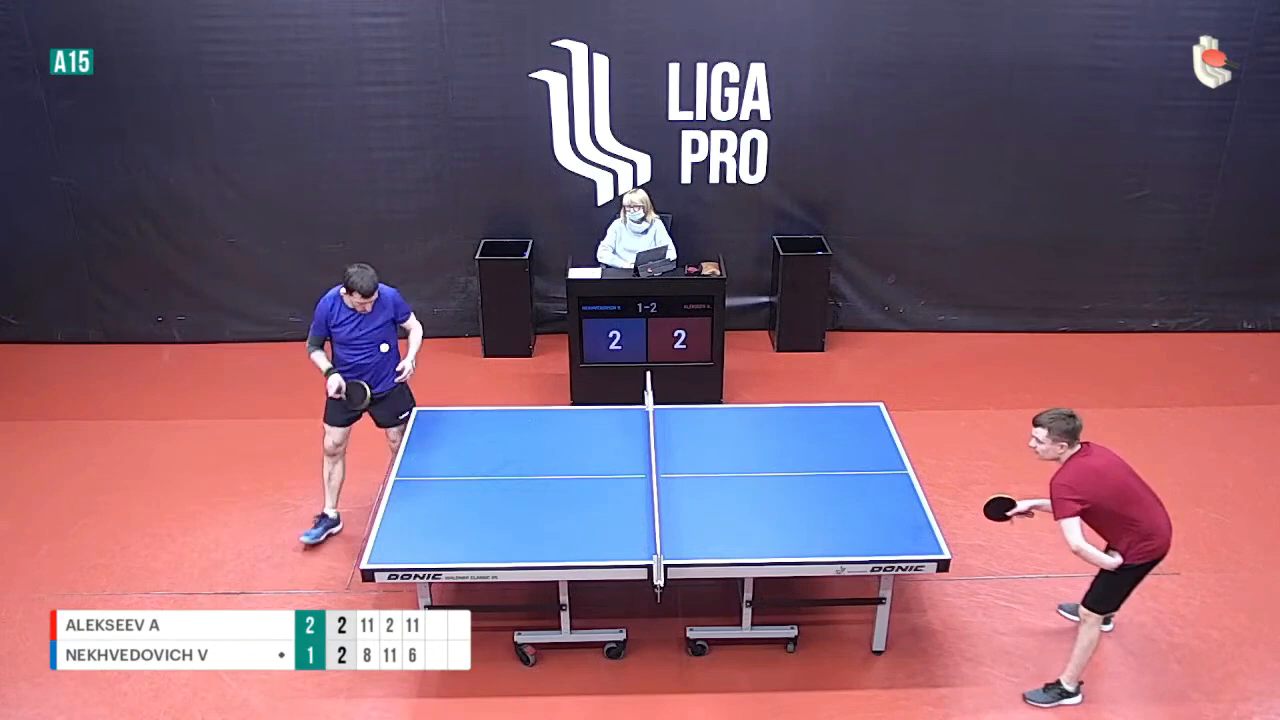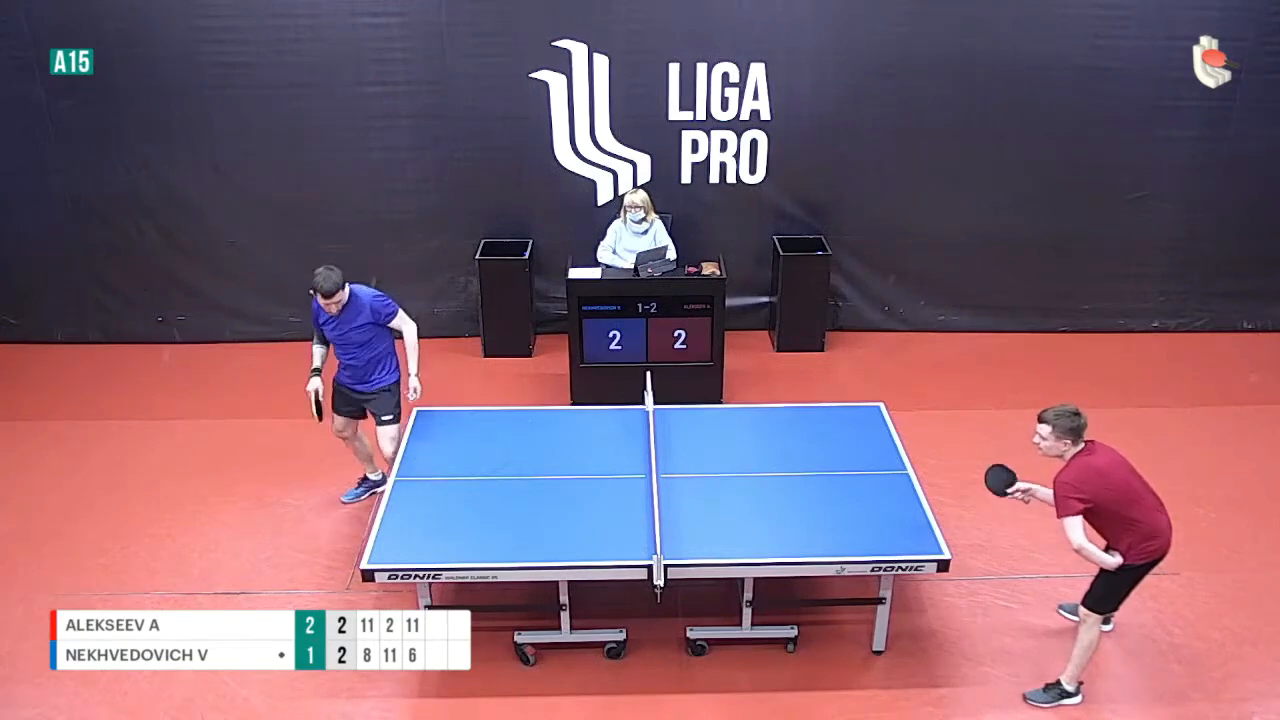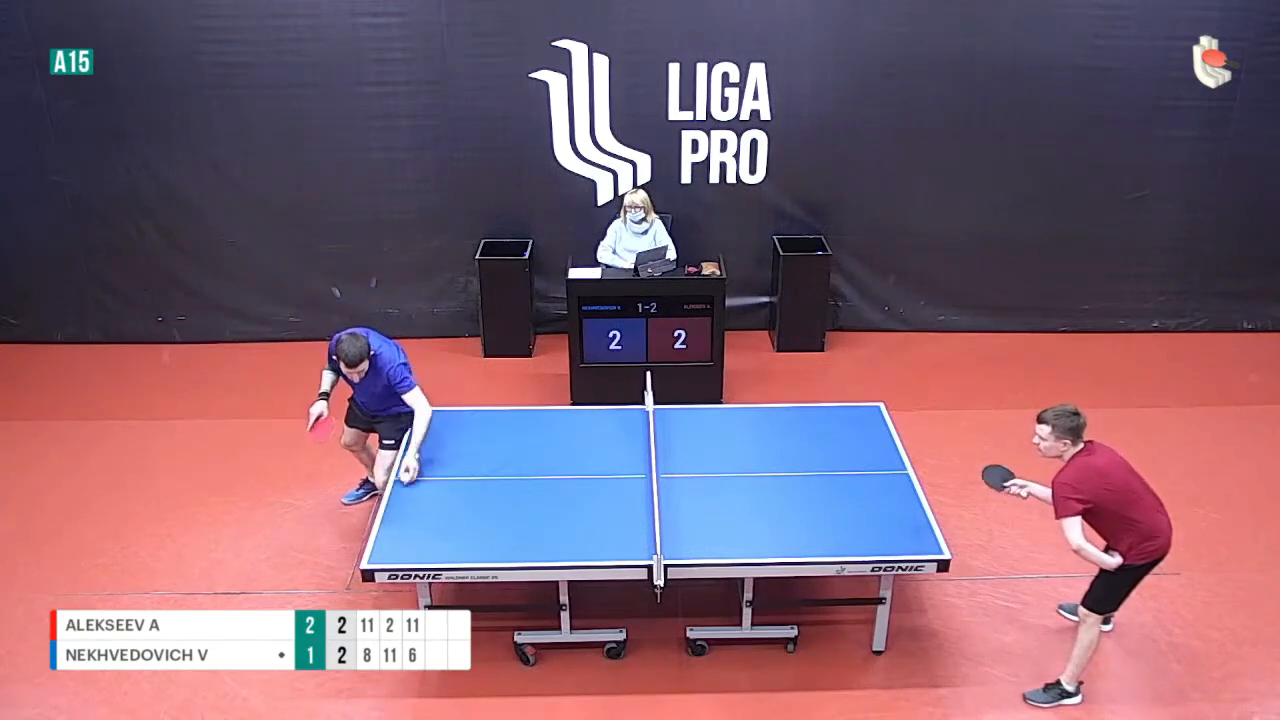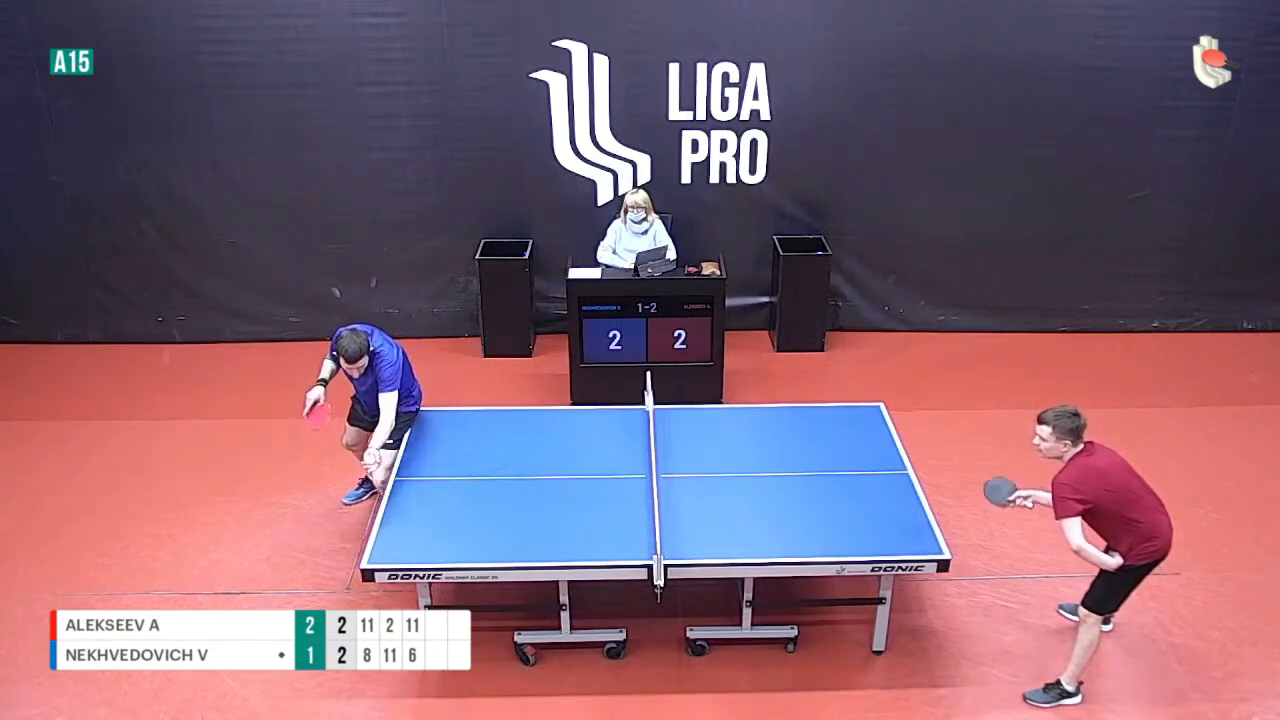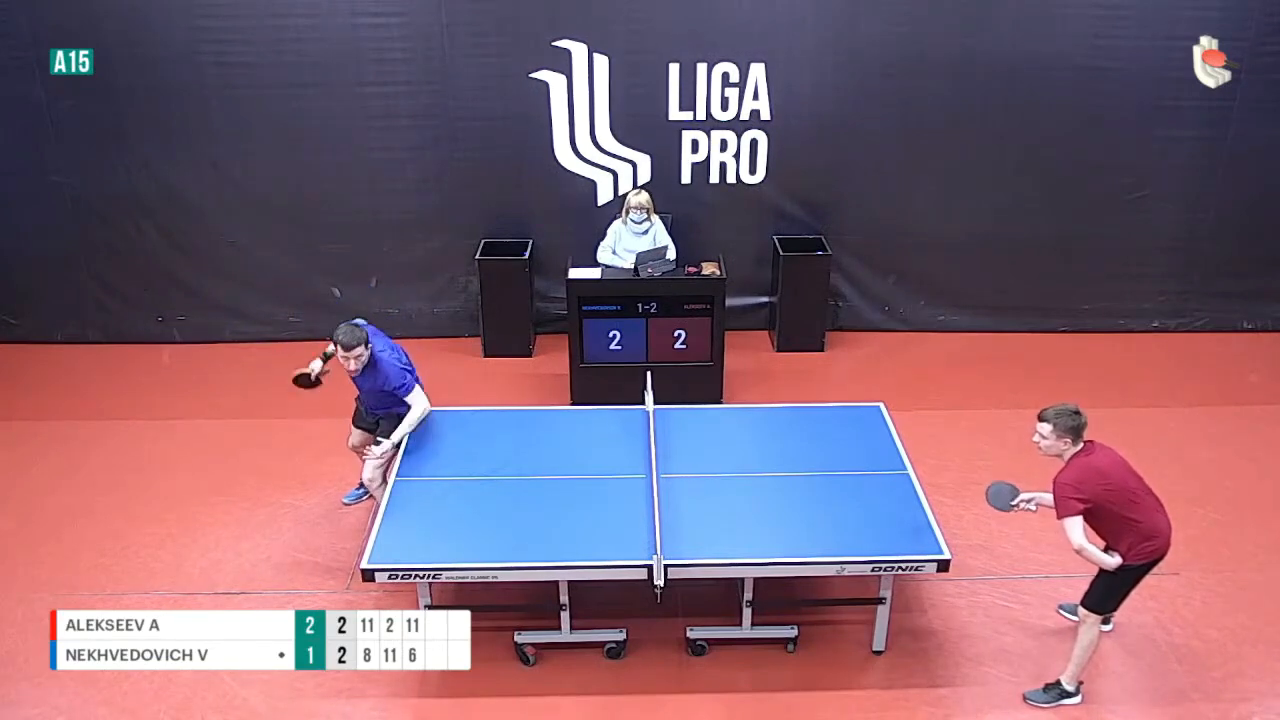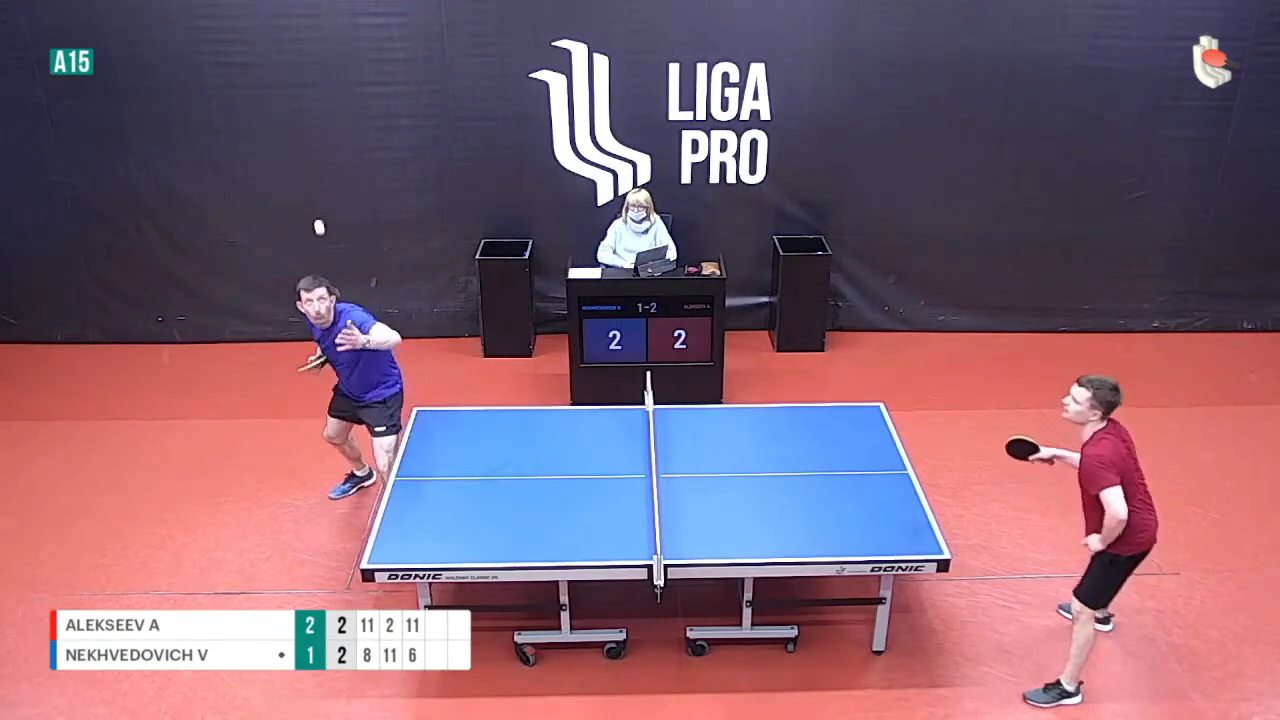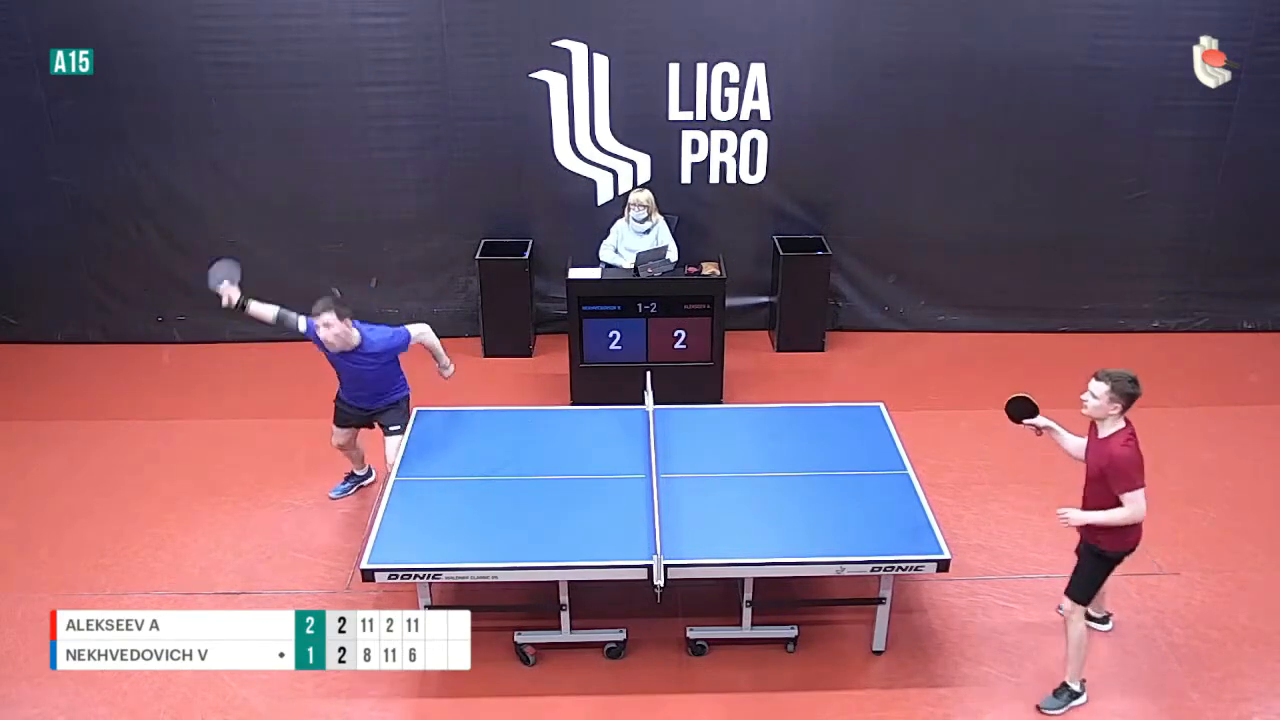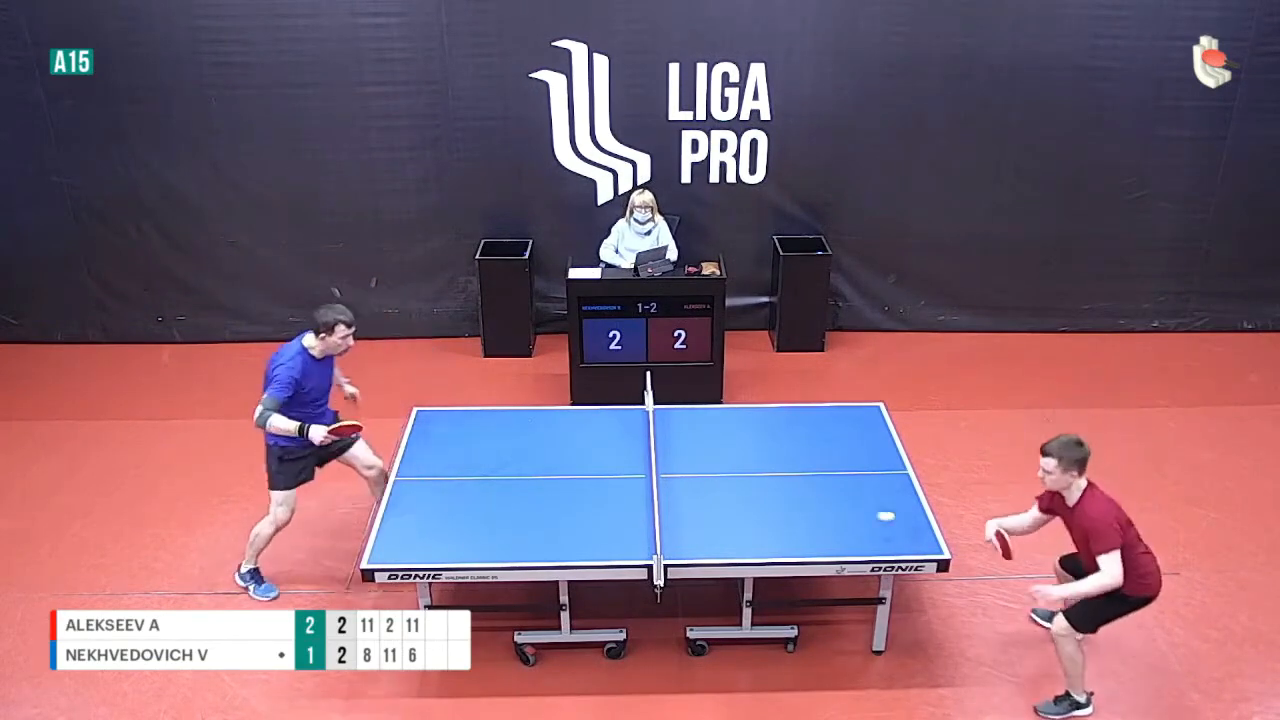
dt=0.7s
person 1, frame 1
left shoulder: (1064, 481)
right shoulder: (1092, 452)
left elbow: (1076, 545)
left wrist: (1112, 563)
right wrist: (1035, 504)
left hip: (1143, 546)
right hip: (1156, 528)
left knee: (1089, 615)
left ankle: (1068, 687)
right ankle: (1104, 612)
person 1, frame 2
left shoulder: (1068, 479)
right shoulder: (1097, 450)
left elbow: (1079, 544)
left wrist: (1113, 563)
right wrist: (1034, 491)
left hip: (1142, 546)
right hip: (1155, 528)
left knee: (1089, 615)
left ankle: (1068, 688)
right ankle: (1103, 612)
person 1, frame 3
left shoulder: (1066, 479)
right shoulder: (1096, 450)
left elbow: (1077, 544)
left wrist: (1113, 563)
right wrist: (1030, 488)
left hip: (1142, 546)
right hip: (1155, 529)
left knee: (1089, 615)
left ankle: (1068, 688)
right ankle: (1104, 612)
person 1, frame 4
left shoulder: (1066, 480)
right shoulder: (1096, 451)
left elbow: (1078, 545)
left wrist: (1112, 564)
right wrist: (1035, 496)
left hip: (1143, 546)
right hip: (1156, 528)
left knee: (1089, 615)
left ankle: (1068, 688)
right ankle: (1102, 612)
person 1, frame 5
left shoulder: (1068, 480)
right shoulder: (1095, 450)
left elbow: (1079, 544)
left wrist: (1110, 563)
right wrist: (1038, 498)
left hip: (1142, 545)
right hip: (1155, 527)
left knee: (1089, 615)
left ankle: (1068, 687)
right ankle: (1102, 612)
person 1, frame 6
left shoulder: (1097, 454)
right shoulder: (1112, 430)
left elbow: (1118, 513)
left wrist: (1102, 541)
right wrist: (1058, 455)
left hip: (1126, 539)
right hip: (1140, 527)
left knee: (1081, 610)
left ankle: (1068, 687)
right ankle: (1101, 612)
person 1, frame 7
left shoulder: (1121, 453)
right shoulder: (1103, 427)
left elbow: (1136, 512)
right elbow: (1084, 451)
left wrist: (1084, 517)
right wrist: (1050, 427)
left hip: (1110, 538)
right hip: (1099, 529)
left knee: (1071, 609)
right knee: (1084, 563)
left ankle: (1073, 688)
right ankle: (1098, 613)
person 1, frame 8
left shoulder: (1097, 515)
right shoulder: (1060, 493)
left elbow: (1113, 578)
right elbow: (1031, 520)
left wrist: (1062, 592)
right wrist: (999, 524)
left hip: (1134, 585)
right hip: (1108, 570)
left knee: (1062, 629)
right knee: (1063, 568)
right ankle: (1066, 620)
person 2, frame 1
left shoulder: (390, 298)
right shoulder: (327, 306)
left elbow: (414, 327)
right elbow: (314, 347)
left wrist: (410, 358)
right wrist: (329, 372)
left hip: (387, 386)
right hip: (345, 387)
left knee: (399, 445)
right knee: (332, 447)
right ankle: (330, 516)
person 2, frame 2
left shoulder: (371, 300)
right shoulder: (318, 308)
left elbow: (409, 328)
left wrist: (413, 374)
right wrist: (316, 373)
left hip: (381, 383)
right hip: (346, 382)
left knee: (390, 452)
right knee: (343, 431)
right ankle: (374, 477)
person 2, frame 3
left shoulder: (390, 363)
right shoulder: (338, 344)
left elbow: (423, 409)
right elbow: (331, 369)
left wrist: (412, 454)
right wrist: (323, 397)
left hip: (396, 409)
right hip: (363, 402)
left knee: (384, 480)
right knee: (350, 443)
right ankle: (373, 480)
person 2, frame 4
left shoulder: (387, 360)
right shoulder: (342, 339)
left elbow: (388, 417)
right elbow: (331, 360)
left wrist: (373, 449)
right wrist: (321, 384)
left hip: (399, 407)
right hip: (366, 399)
left knee: (382, 479)
right knee: (351, 443)
right ankle: (371, 479)
person 2, frame 5
left shoulder: (389, 366)
right shoulder: (355, 331)
left elbow: (422, 406)
right elbow: (360, 322)
left wrist: (391, 443)
right wrist: (324, 358)
left hip: (397, 410)
right hip: (369, 401)
left knee: (370, 477)
right knee: (356, 445)
right ankle: (373, 481)
person 2, frame 6
left shoulder: (352, 317)
right shoulder: (314, 322)
left elbow: (393, 338)
left wrist: (364, 341)
right wrist: (319, 358)
left hip: (382, 394)
right hip: (348, 389)
left knee: (386, 468)
right knee: (332, 436)
right ankle: (361, 473)
person 2, frame 7
left shoulder: (384, 343)
right shoulder: (323, 333)
left elbow: (421, 331)
right elbow: (285, 317)
left wrist: (443, 362)
right wrist: (242, 303)
left hip: (391, 401)
right hip: (352, 398)
left knee: (394, 466)
right knee: (341, 442)
right ankle: (361, 473)
person 2, frame 8
left shoulder: (328, 345)
right shoulder: (289, 367)
right elbow: (262, 417)
left wrist: (342, 383)
right wrist: (306, 431)
left hip: (324, 427)
right hip: (289, 443)
left knee: (375, 468)
right knee: (280, 516)
right ankle: (247, 571)
